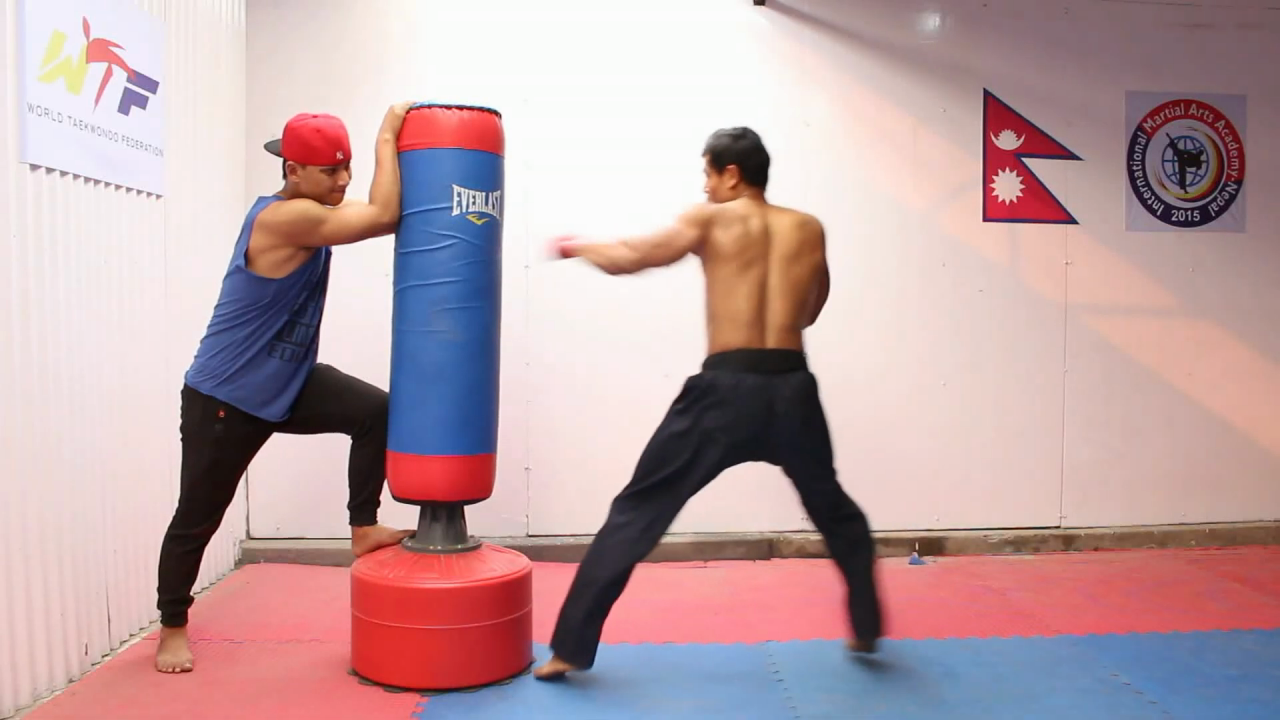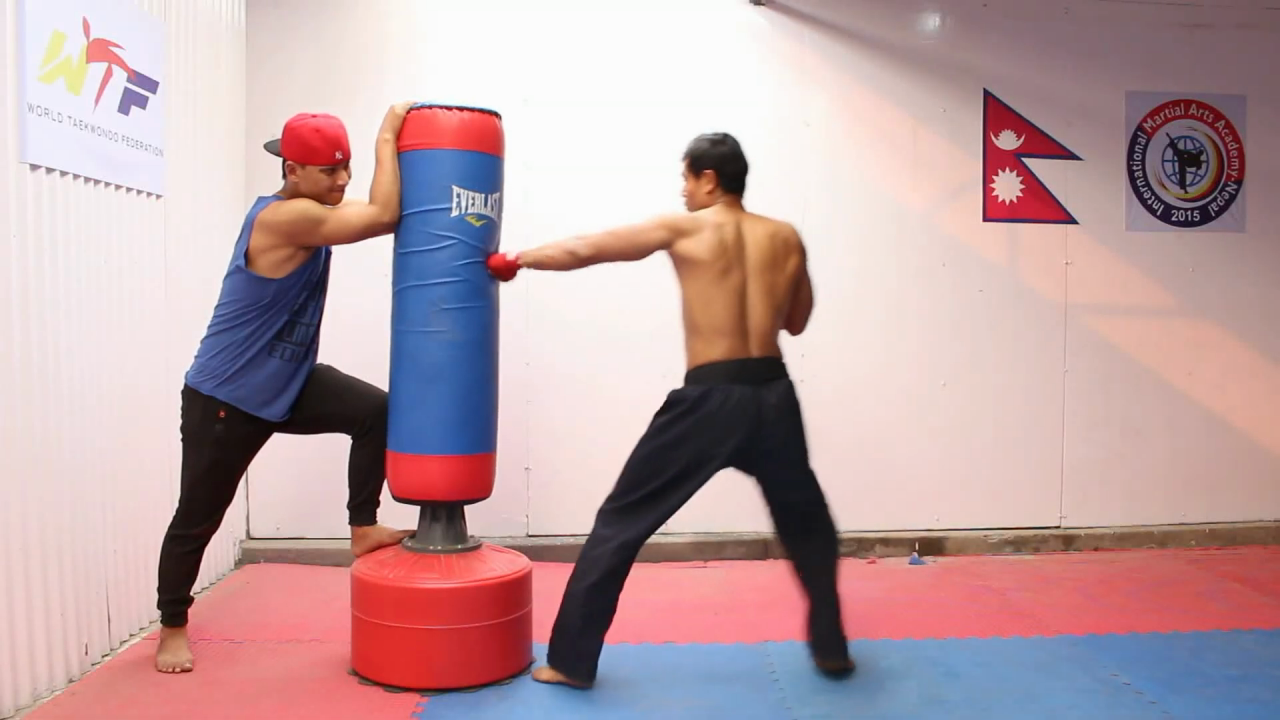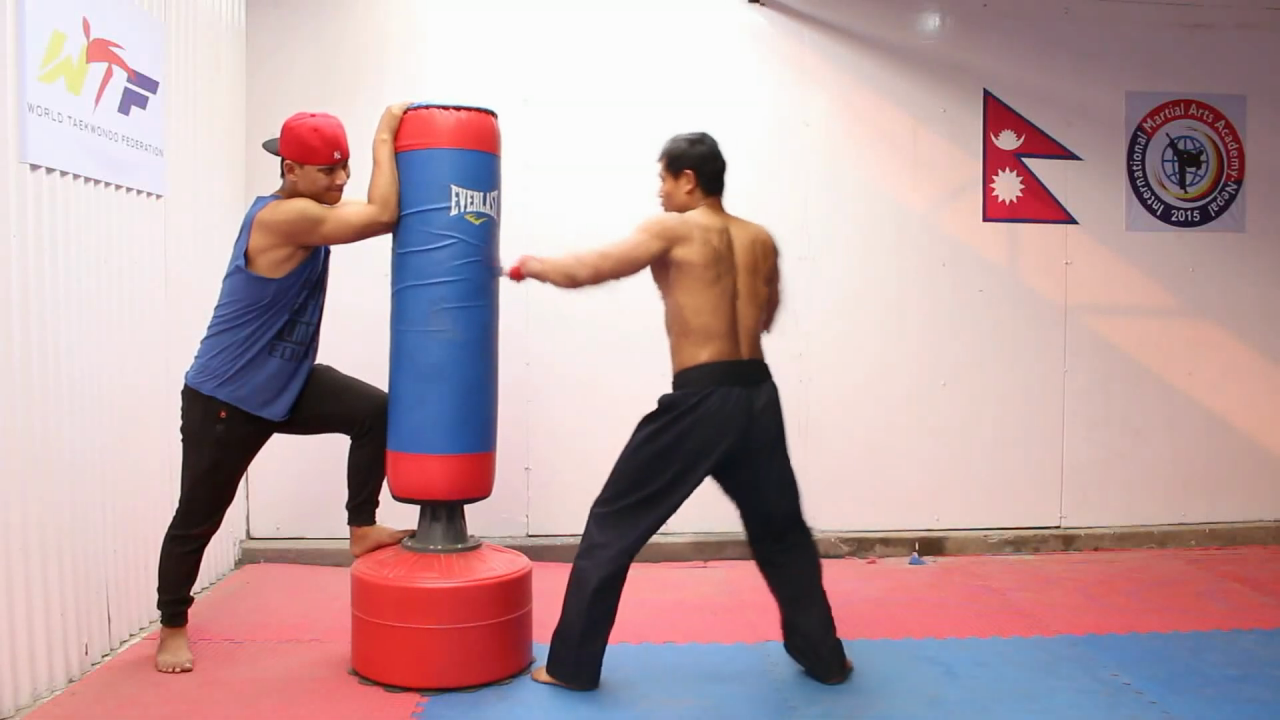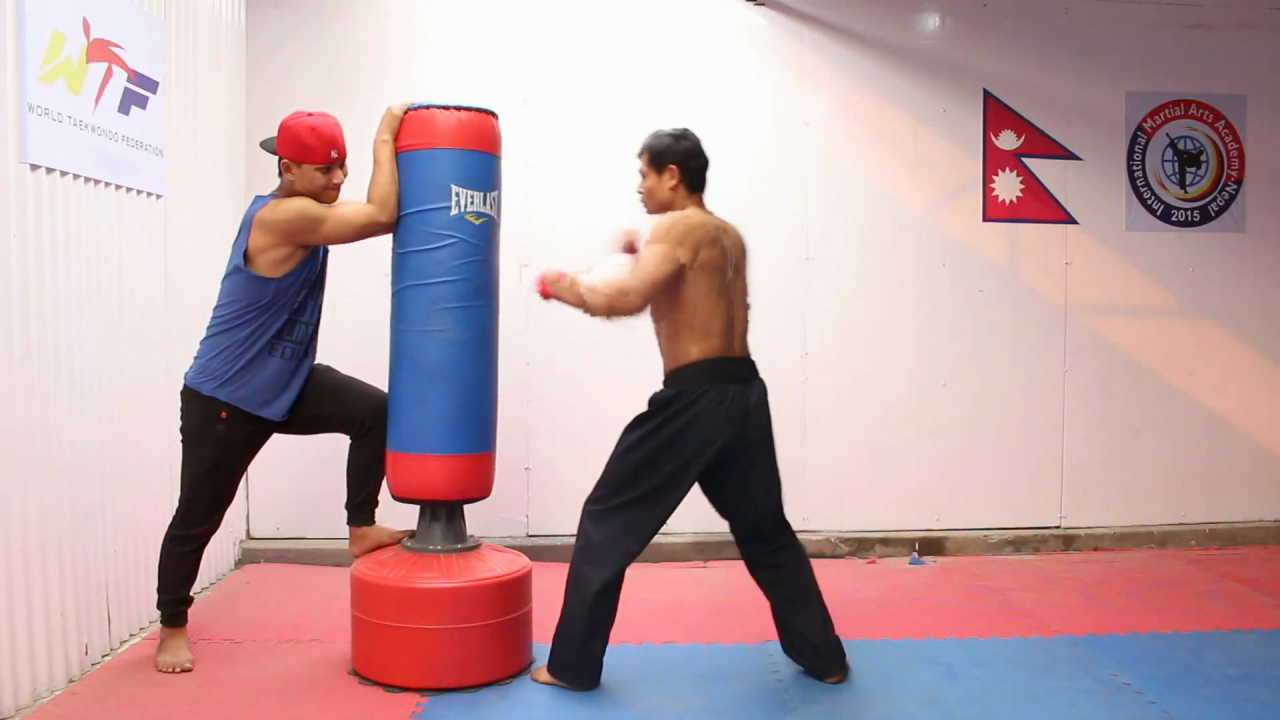
dt=0.2s
person 1, frame 1
left shoulder: (314, 211)
right shoulder: (283, 218)
left elbow: (383, 216)
right elbow: (382, 216)
right wrist: (388, 136)
left hip: (288, 383)
right hip: (223, 396)
left knee: (375, 411)
right knee: (198, 517)
left ankle: (363, 529)
right ankle: (172, 628)
person 1, frame 2
left shoulder: (314, 210)
right shoulder: (283, 218)
left elbow: (382, 215)
right elbow: (382, 217)
right wrist: (388, 136)
left hip: (289, 382)
right hip: (225, 396)
left knee: (376, 411)
right knee: (199, 517)
left ankle: (362, 529)
right ankle: (172, 628)
person 1, frame 3
left shoulder: (313, 210)
right shoulder: (281, 217)
left elbow: (380, 214)
right elbow: (380, 217)
right wrist: (386, 136)
left hip: (288, 383)
right hip: (225, 396)
left knee: (375, 412)
right knee: (199, 517)
left ankle: (362, 530)
right ankle: (172, 628)
person 1, frame 4
left shoulder: (312, 210)
right shoulder: (280, 217)
left elbow: (379, 216)
right elbow: (379, 216)
right wrist: (386, 137)
left hip: (288, 383)
right hip: (223, 397)
left knee: (375, 411)
right knee: (198, 518)
left ankle: (360, 530)
right ankle: (172, 628)
person 2, frame 1
left shoulder: (709, 219)
right shoulder: (809, 229)
left elbow: (629, 256)
left wrist: (576, 246)
left hip: (726, 388)
right hip: (791, 386)
left knee: (638, 510)
right knee: (831, 504)
left ankle: (571, 646)
right ankle: (866, 626)
person 2, frame 2
left shoulder: (682, 228)
right shoulder: (785, 237)
left elbow: (585, 250)
left wrist: (516, 259)
left hip: (710, 399)
right hip: (772, 395)
left knee: (622, 521)
right knee: (805, 519)
left ankle: (571, 659)
right ankle: (830, 647)
person 2, frame 3
left shoulder: (670, 232)
right shoulder: (761, 240)
left elbow: (586, 270)
left wrist: (527, 265)
left hip: (698, 403)
right hip: (756, 397)
left knee: (613, 524)
right knee: (781, 531)
left ankle: (572, 664)
right ankle: (824, 656)
person 2, frame 4
left shoulder: (675, 229)
right shoulder: (728, 235)
left elbow: (622, 300)
left wrist: (561, 284)
right wrist: (645, 255)
left hip: (693, 398)
right hip: (743, 394)
left knee: (607, 522)
right knee: (767, 531)
left ankle: (572, 665)
right ankle: (823, 656)
